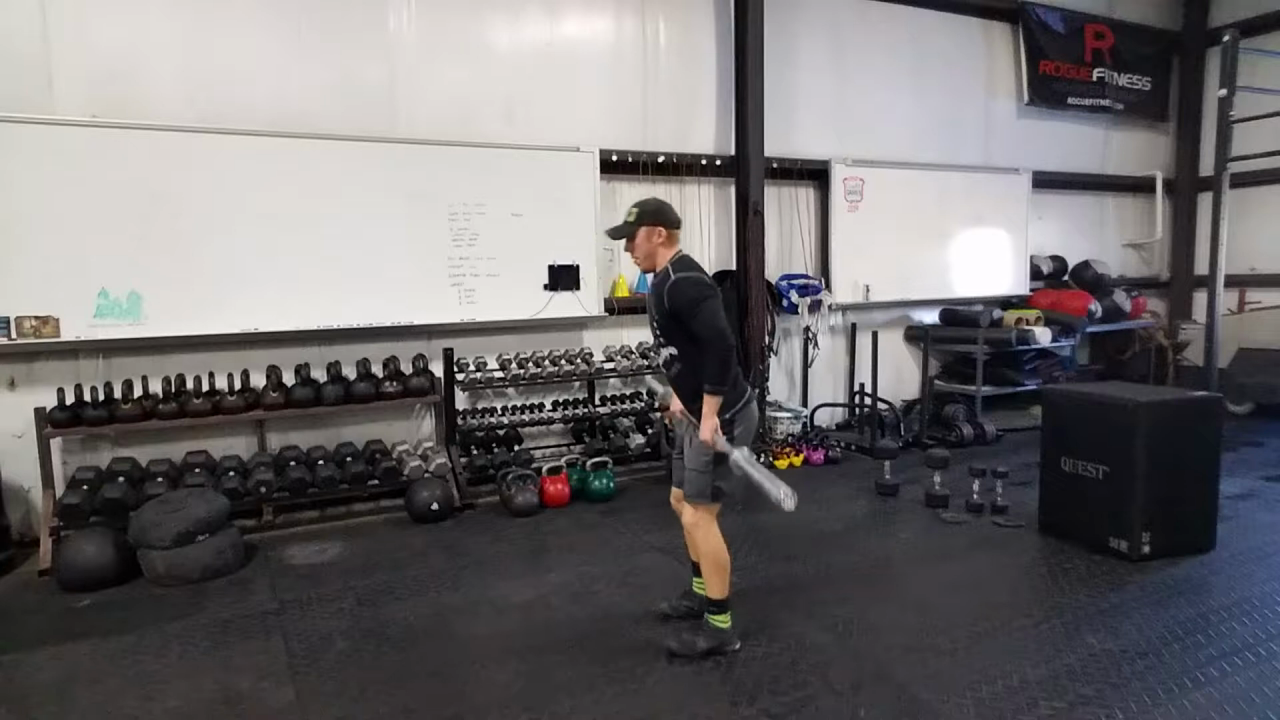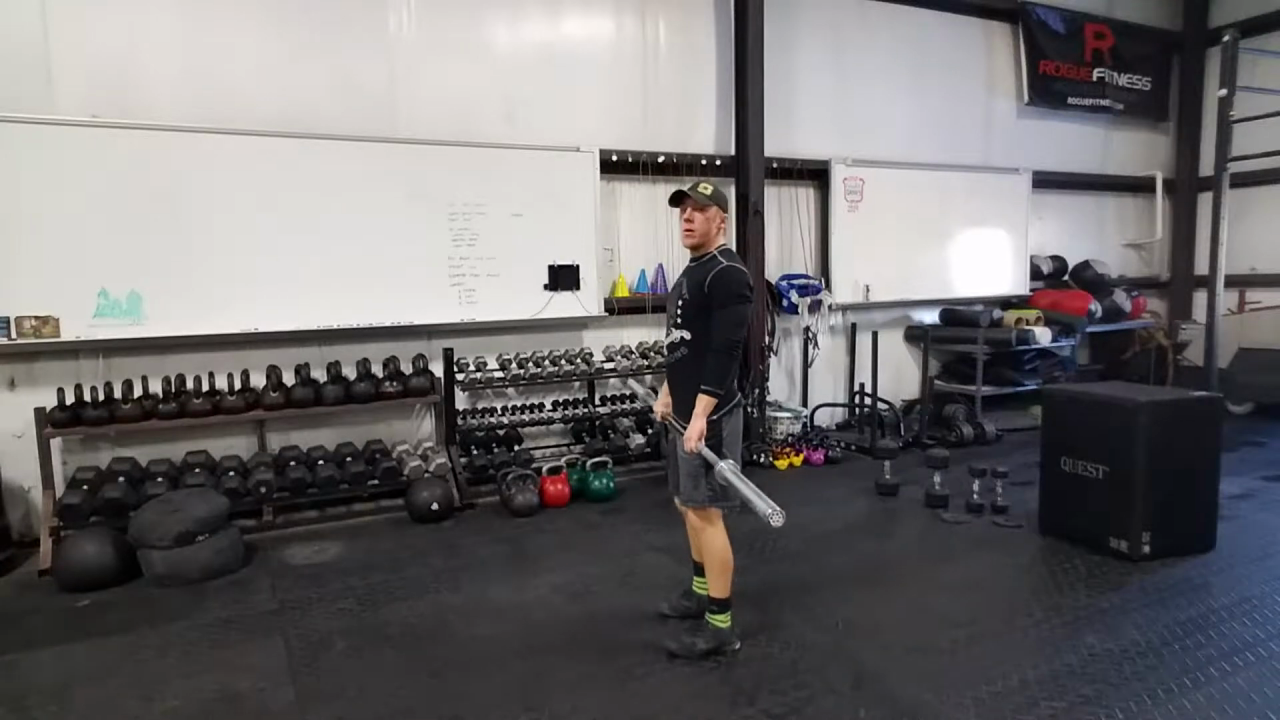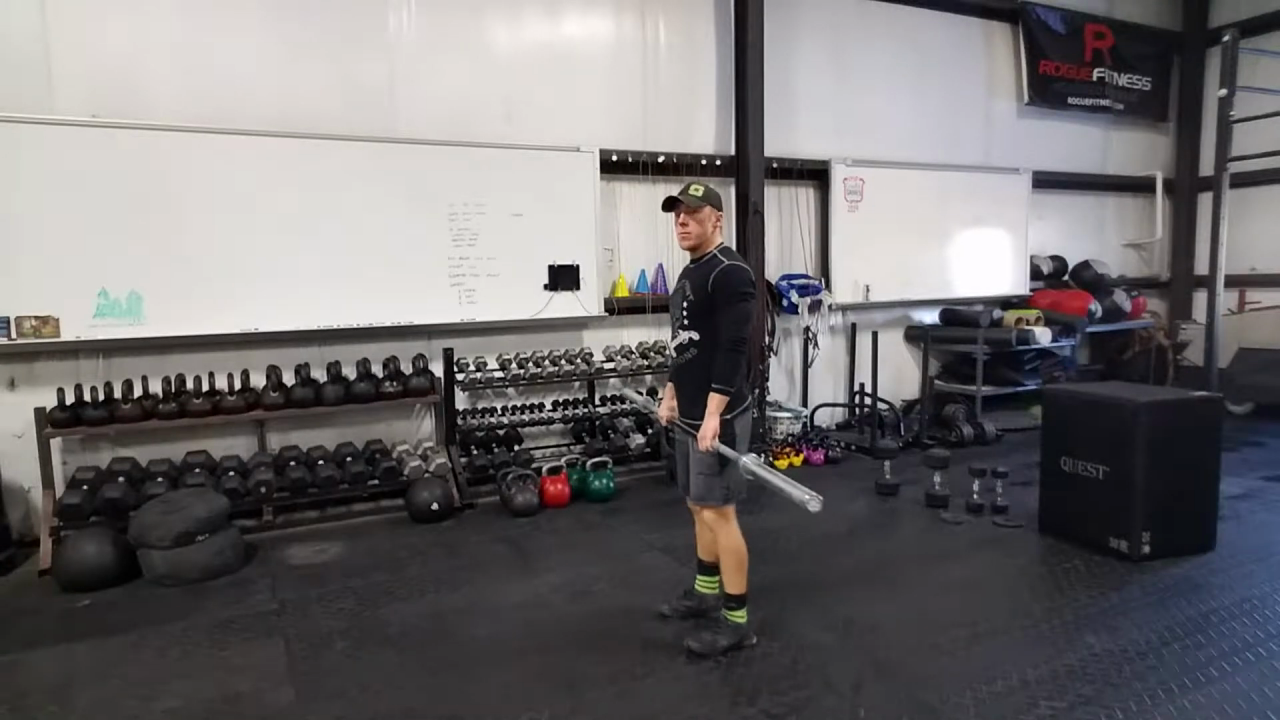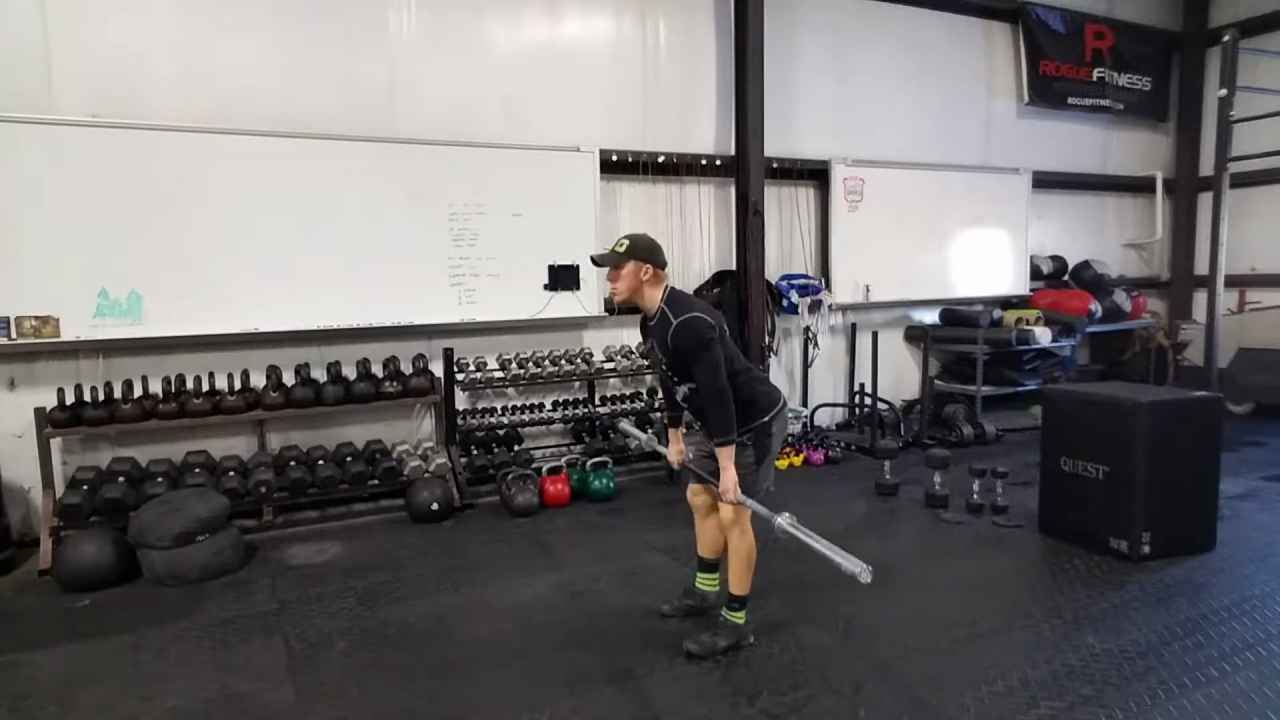
dt=1s
person 1, frame 1
left shoulder: (684, 282)
right shoulder: (665, 280)
left elbow: (720, 346)
left wrist: (710, 414)
right wrist: (679, 394)
left hip: (721, 415)
right hip: (697, 411)
left knee: (697, 516)
right knee: (683, 505)
left ankle: (719, 626)
right ankle: (702, 592)
person 1, frame 2
left shoulder: (727, 274)
right shoulder: (693, 271)
left elbow: (724, 352)
left wrist: (700, 417)
right wrist: (667, 392)
left hip: (709, 414)
right hip: (684, 409)
left knee: (707, 514)
right knee: (689, 506)
left ankle: (719, 625)
right ankle: (701, 592)
person 1, frame 3
left shoulder: (729, 273)
right shoulder: (690, 273)
left elbow: (733, 350)
left wrist: (714, 414)
right wrist: (670, 394)
left hip: (721, 416)
right hip: (691, 413)
left knee: (718, 513)
right knee: (699, 506)
left ankle: (736, 621)
right ankle: (705, 593)
person 1, frame 4
left shoulder: (688, 322)
right shoulder: (651, 322)
left elbow: (718, 395)
right elbow: (671, 384)
left wrist: (727, 465)
right wrist: (674, 437)
left hip: (755, 419)
right hip: (722, 421)
left knee: (733, 513)
right knee: (700, 498)
left ankle: (734, 623)
right ankle: (705, 592)
